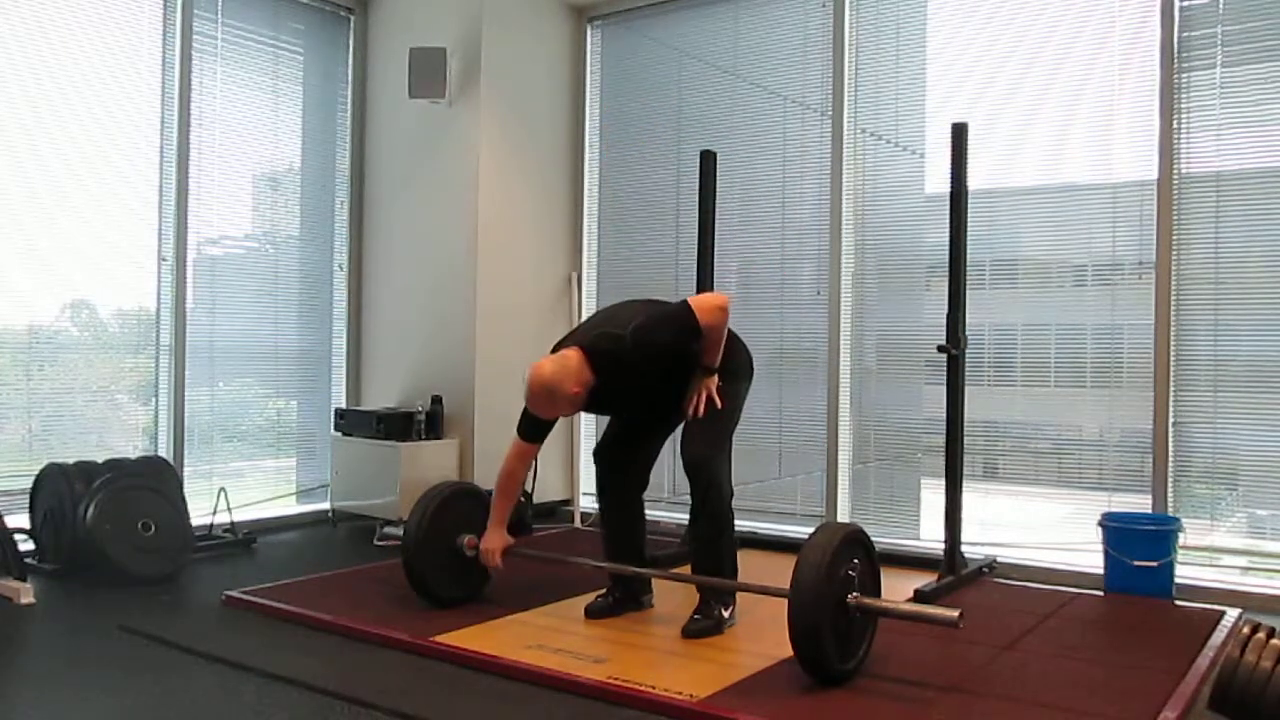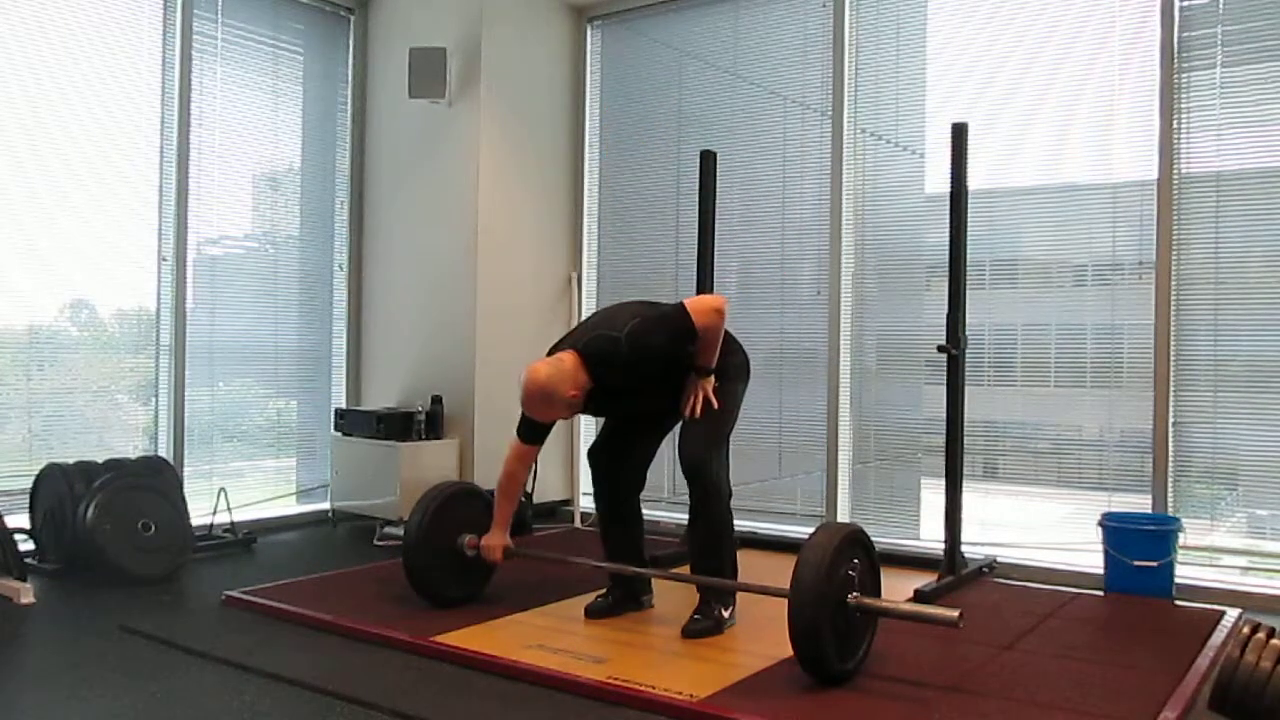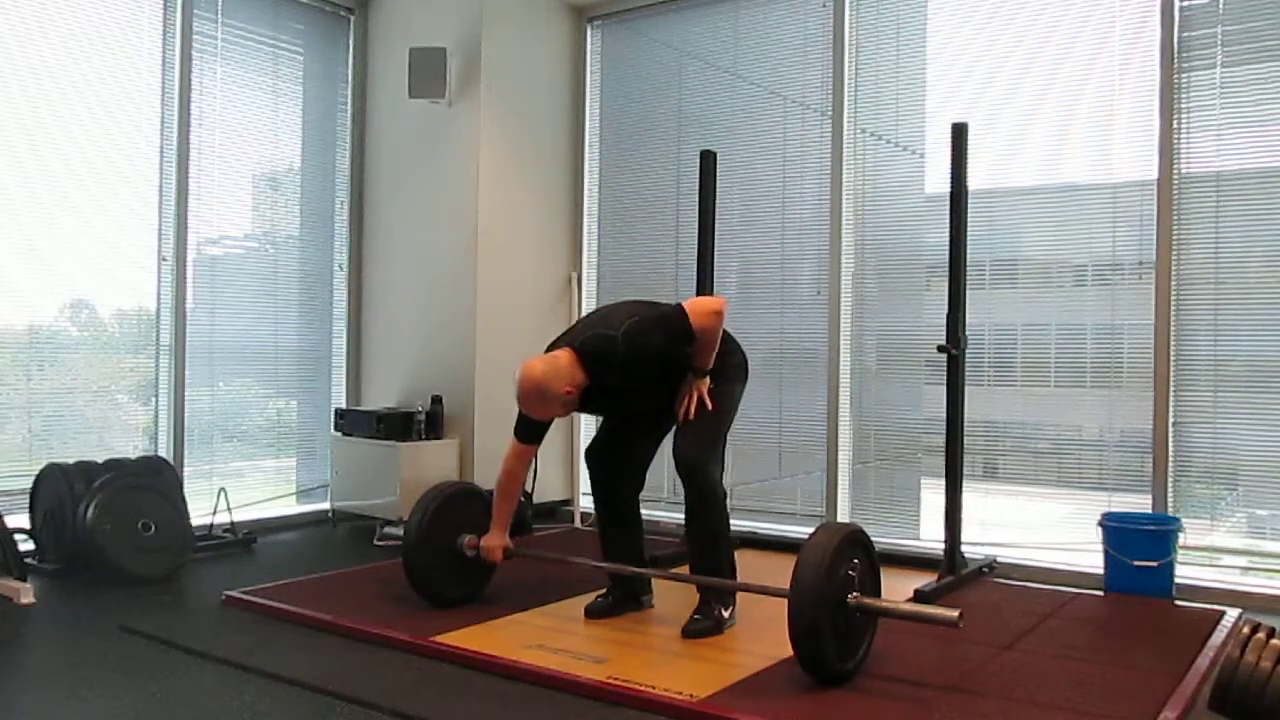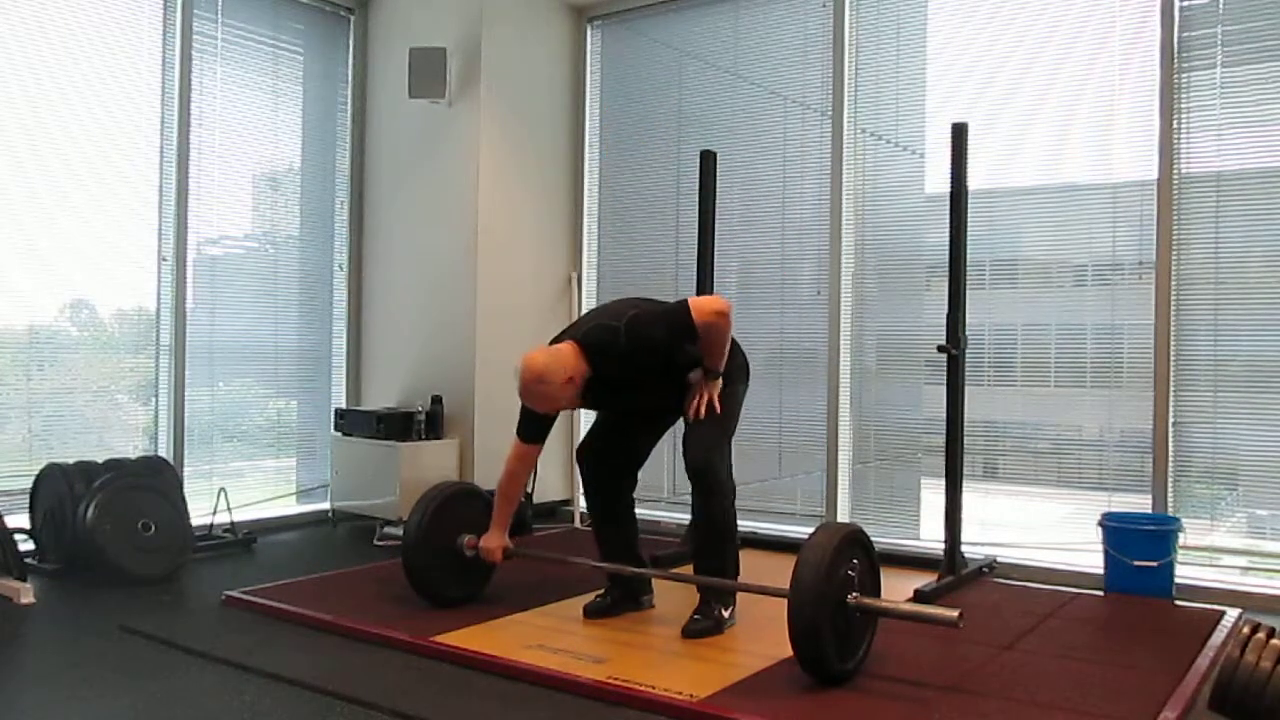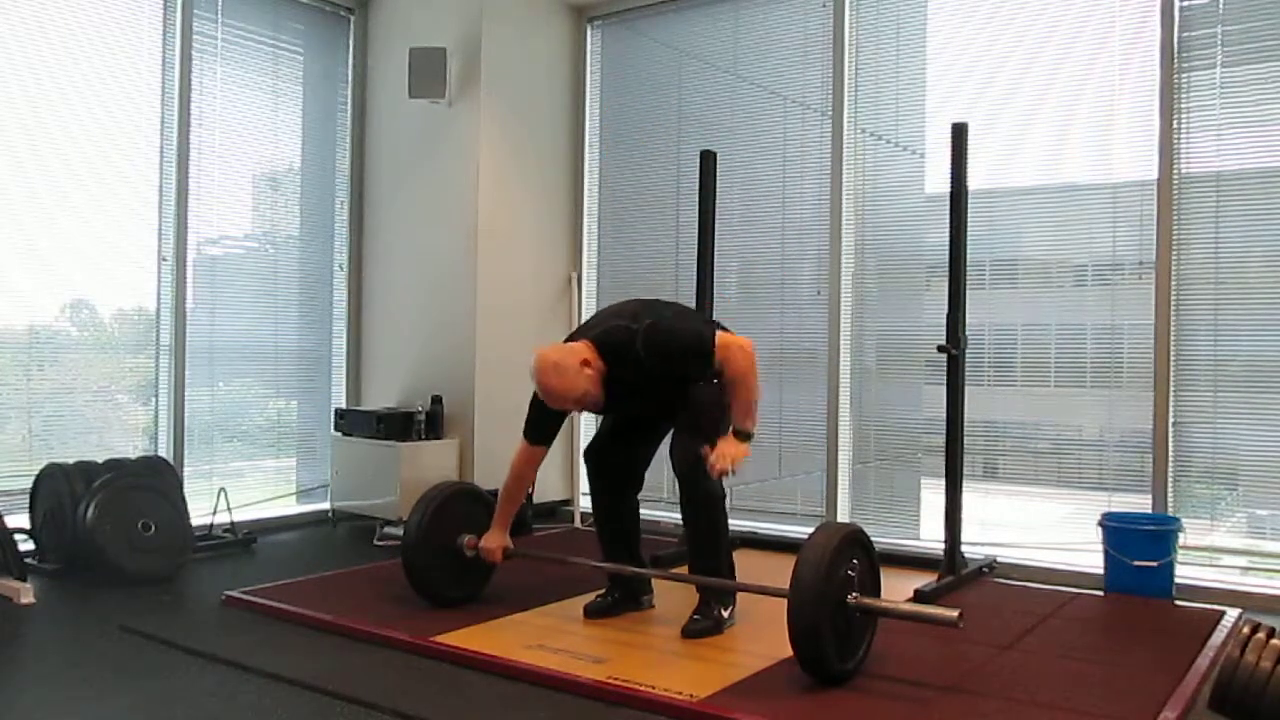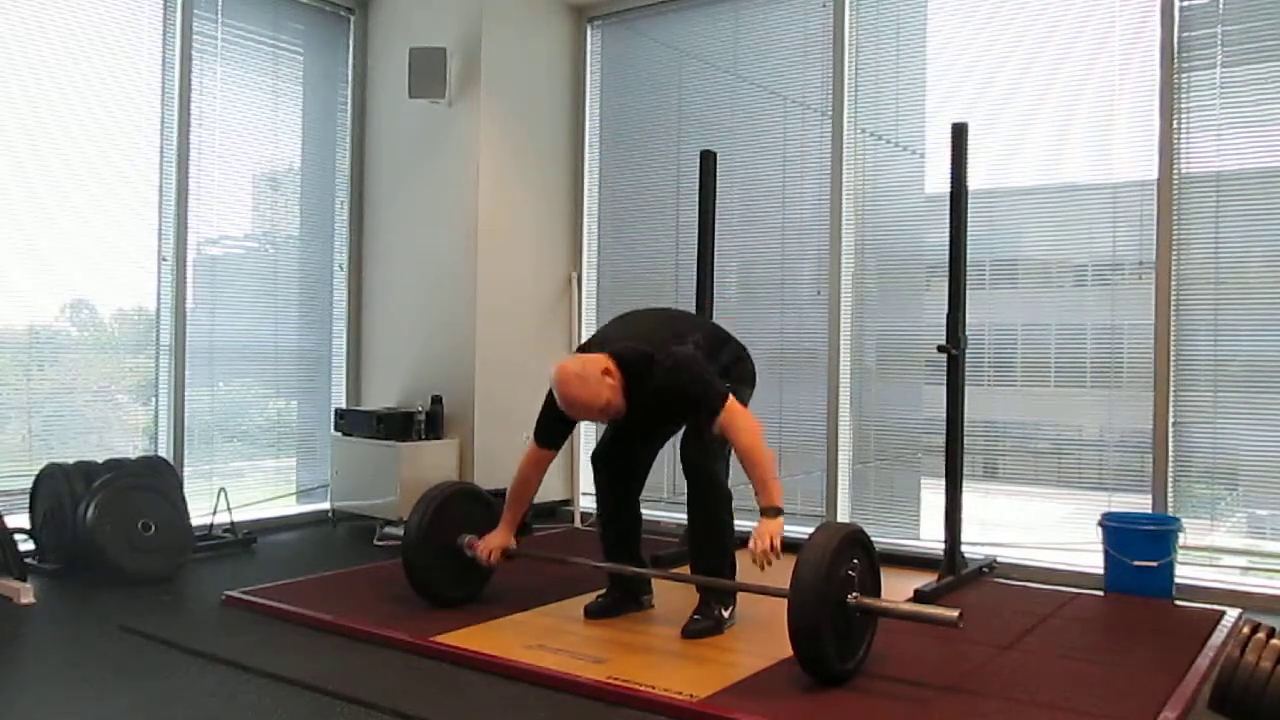
dt=0.2s
person 1, frame 1
left shoulder: (632, 346)
right shoulder: (553, 380)
left elbow: (717, 305)
right elbow: (519, 457)
left wrist: (707, 373)
right wrist: (495, 529)
left hip: (719, 369)
right hip: (658, 381)
left knee: (702, 460)
right knee: (613, 460)
left ankle: (718, 598)
right ankle: (630, 585)
person 1, frame 2
left shoulder: (628, 347)
right shoulder: (549, 382)
left elbow: (713, 306)
right elbow: (520, 458)
left wrist: (703, 375)
right wrist: (499, 530)
left hip: (716, 369)
right hip: (655, 382)
left knee: (699, 461)
right knee: (607, 460)
left ankle: (718, 598)
right ankle: (630, 585)
person 1, frame 3
left shoulder: (625, 345)
right shoulder: (545, 381)
left elbow: (713, 308)
right elbow: (518, 457)
left wrist: (699, 376)
right wrist: (498, 530)
left hip: (713, 369)
left knee: (694, 461)
right knee: (606, 460)
left ankle: (718, 598)
right ankle: (629, 585)
person 1, frame 4
left shoulder: (628, 338)
right shoulder: (546, 379)
left elbow: (717, 308)
right elbow: (521, 457)
left wrist: (711, 378)
right wrist: (497, 530)
left hip: (707, 370)
left knee: (705, 461)
right knee: (595, 458)
left ankle: (718, 597)
right ankle: (629, 585)
person 1, frame 5
left shoulder: (644, 343)
right shoulder: (557, 380)
left elbow: (740, 349)
right elbow: (528, 458)
left wrist: (741, 437)
right wrist: (499, 529)
left hip: (708, 374)
left knee: (691, 460)
right knee: (604, 460)
left ankle: (718, 598)
right ankle: (629, 585)
person 1, frame 6
left shoulder: (665, 367)
right shoulder: (574, 388)
left elbow: (745, 429)
right elbow: (535, 460)
left wrist: (771, 513)
right wrist: (505, 529)
left hip: (721, 371)
left knee: (701, 459)
right knee: (610, 461)
left ankle: (718, 598)
right ankle: (630, 586)
